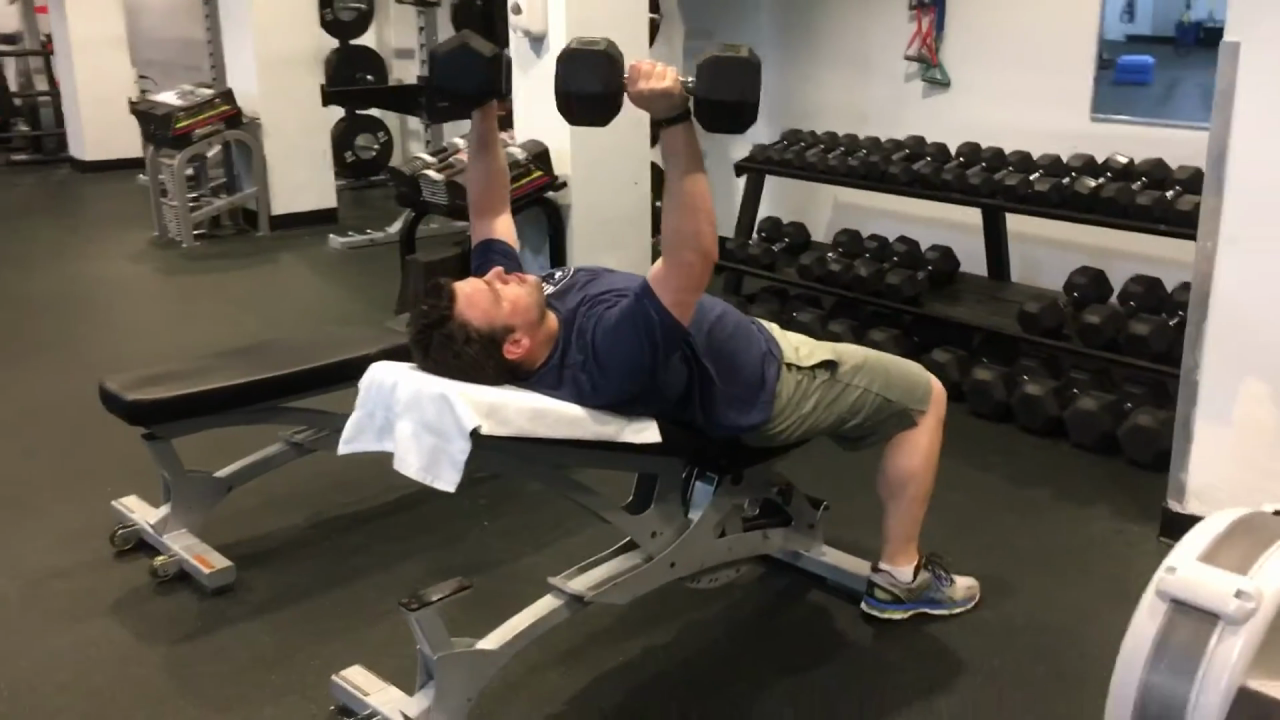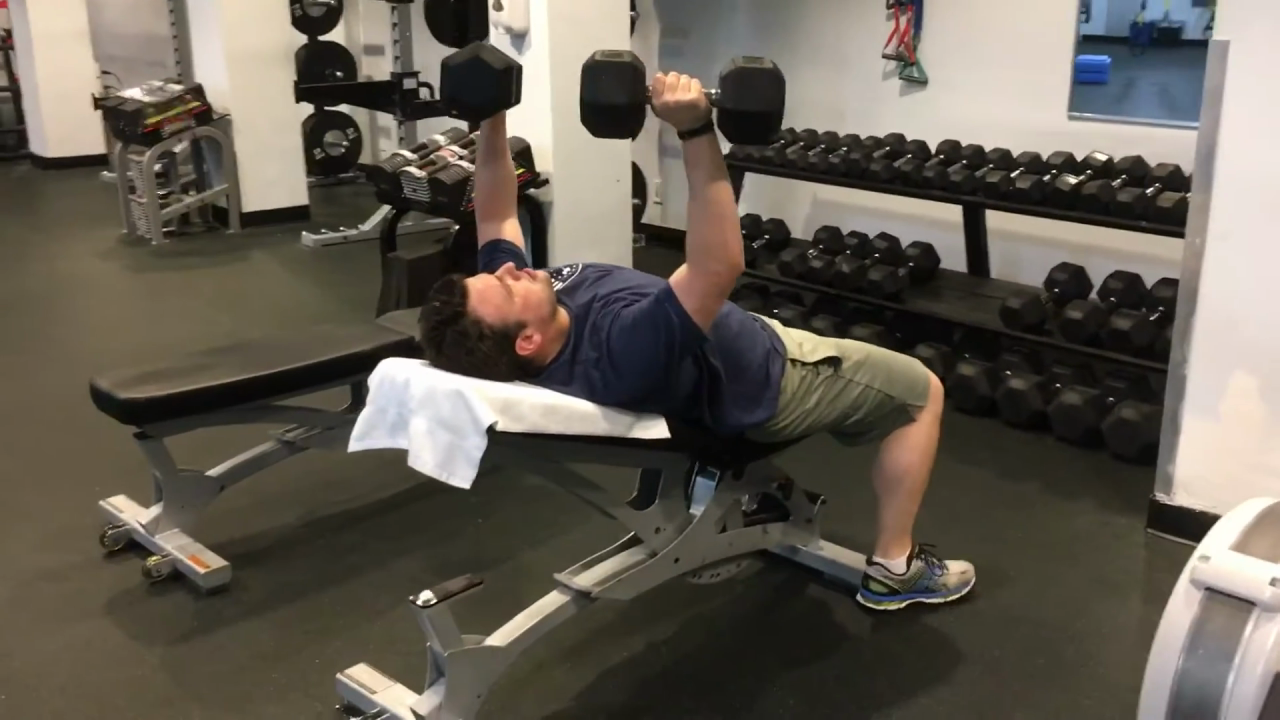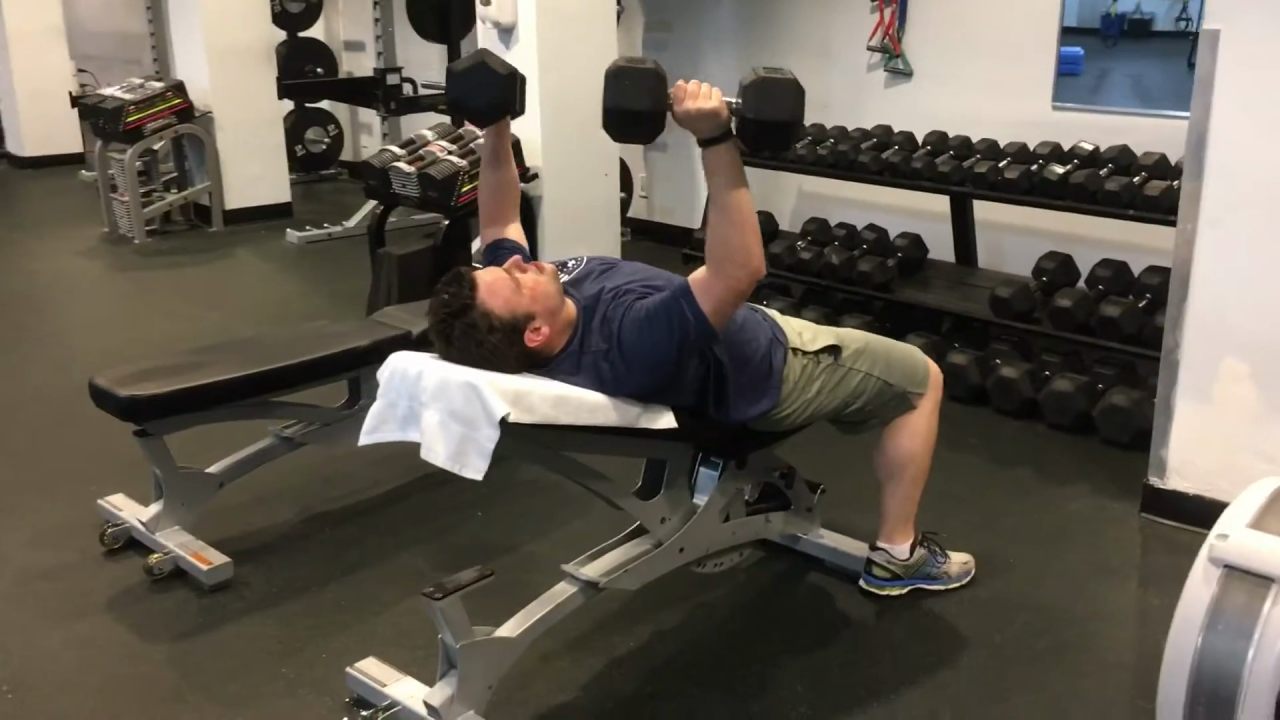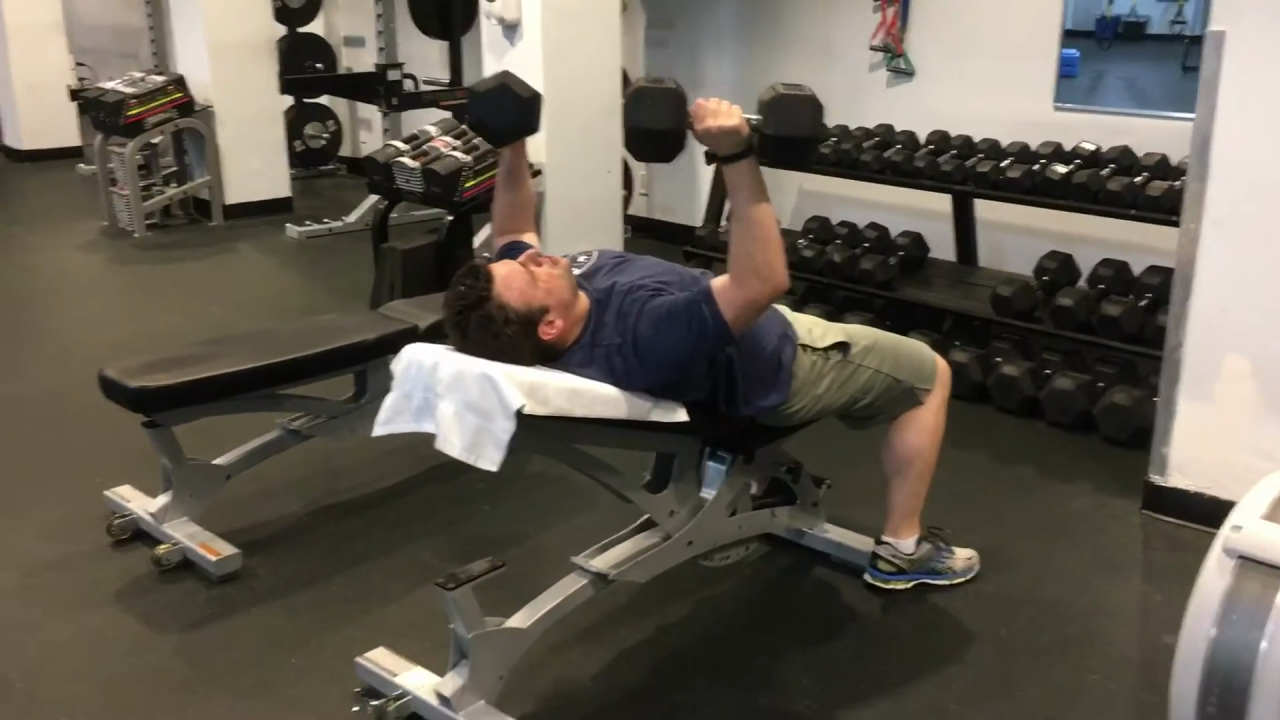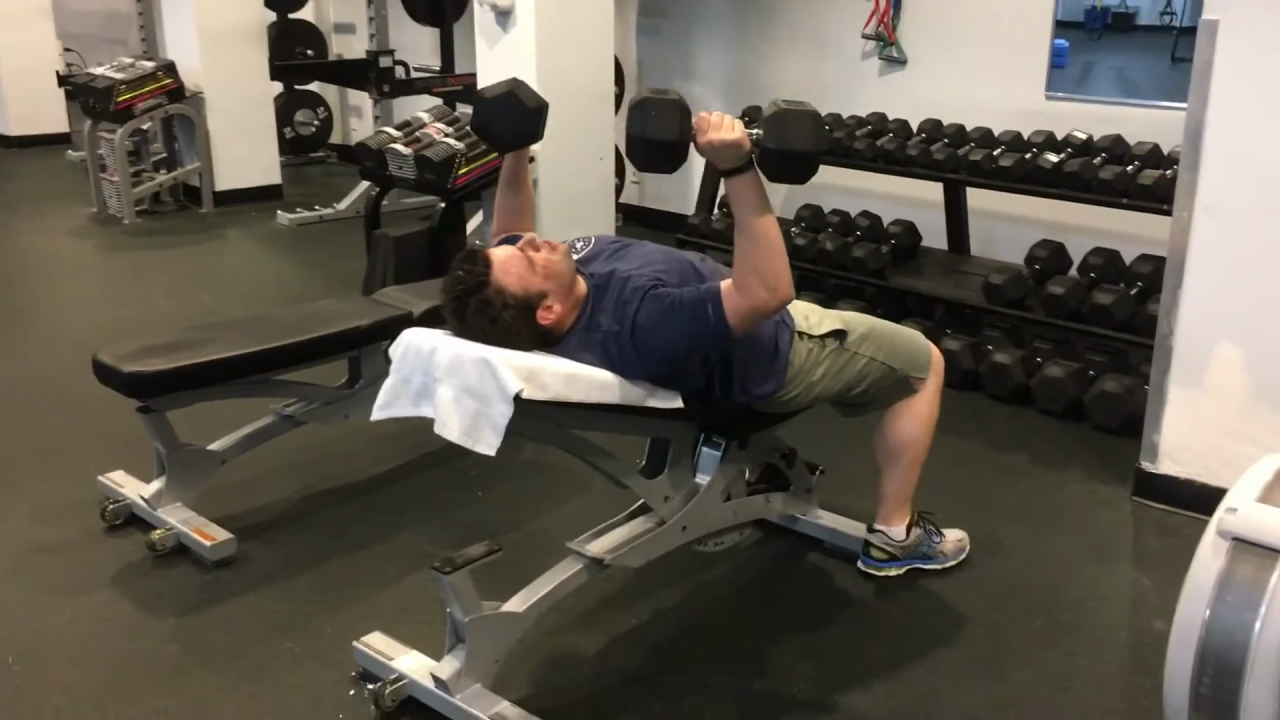
dt=0.3s
person 1, frame 1
left shoulder: (498, 316)
right shoulder: (602, 359)
left elbow: (489, 213)
right elbow: (693, 256)
left wrist: (484, 110)
right wrist: (672, 119)
right hip: (760, 383)
right knee: (924, 396)
right ankle: (900, 577)
person 1, frame 2
left shoulder: (506, 313)
right shoulder: (614, 355)
left elbow: (495, 217)
right elbow: (719, 266)
left wrist: (492, 118)
right wrist: (696, 130)
right hip: (762, 377)
right knee: (921, 391)
right ankle: (894, 568)
person 1, frame 3
left shoulder: (513, 313)
right shoulder: (622, 348)
left elbow: (497, 221)
right elbow: (739, 271)
left wrist: (497, 126)
right wrist: (716, 137)
left hip: (731, 341)
right hip: (764, 365)
right knee: (921, 379)
right ankle: (897, 554)
person 1, frame 4
left shoulder: (527, 305)
right shoulder: (635, 339)
left elbow: (510, 232)
right elbow: (763, 282)
left wrist: (512, 141)
right wrist: (734, 153)
left hip: (736, 341)
right hip: (775, 362)
right knee: (929, 374)
right ankle: (902, 549)
person 1, frame 5
left shoulder: (526, 298)
right shoulder: (632, 328)
left elbow: (509, 229)
right elbow: (768, 291)
left wrist: (516, 148)
right wrist: (737, 166)
left hip: (730, 328)
right hip: (772, 350)
right knee: (923, 363)
right ankle: (893, 536)
